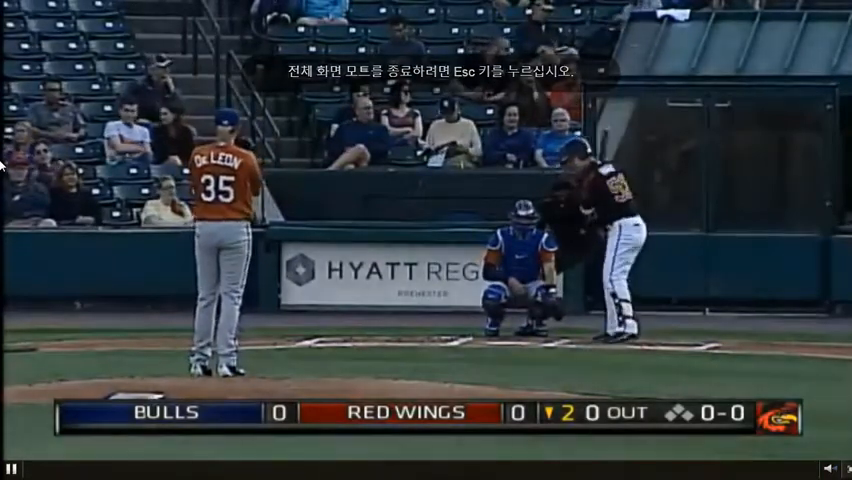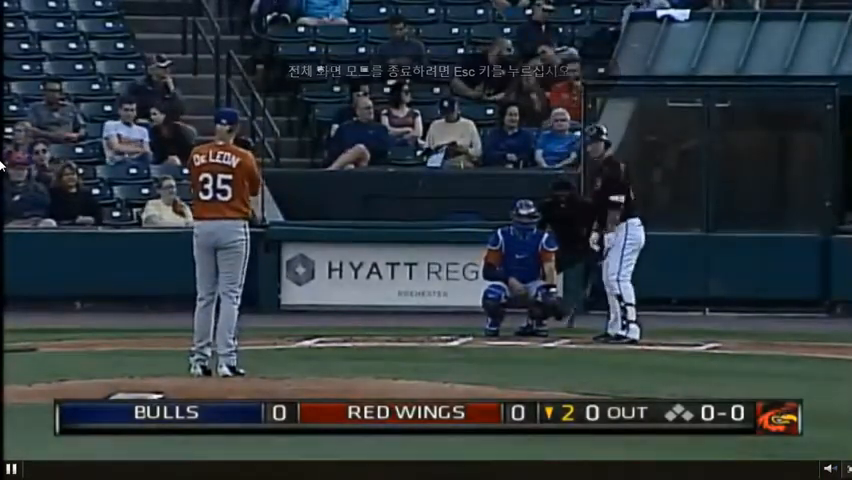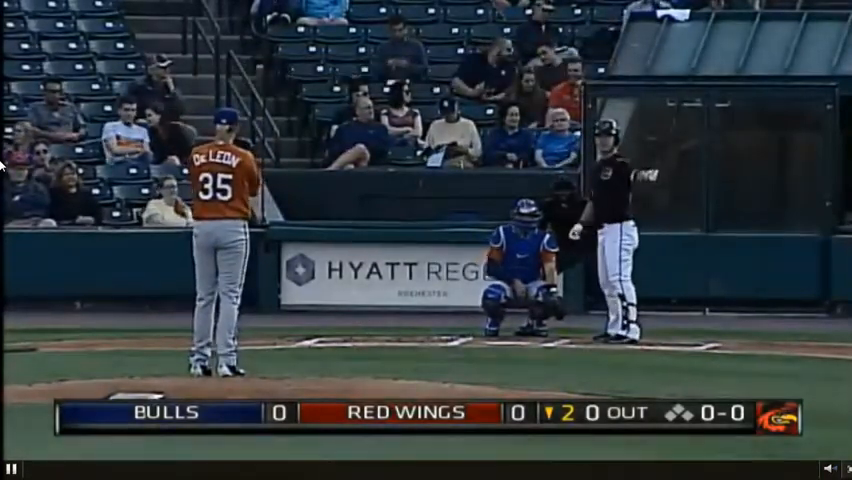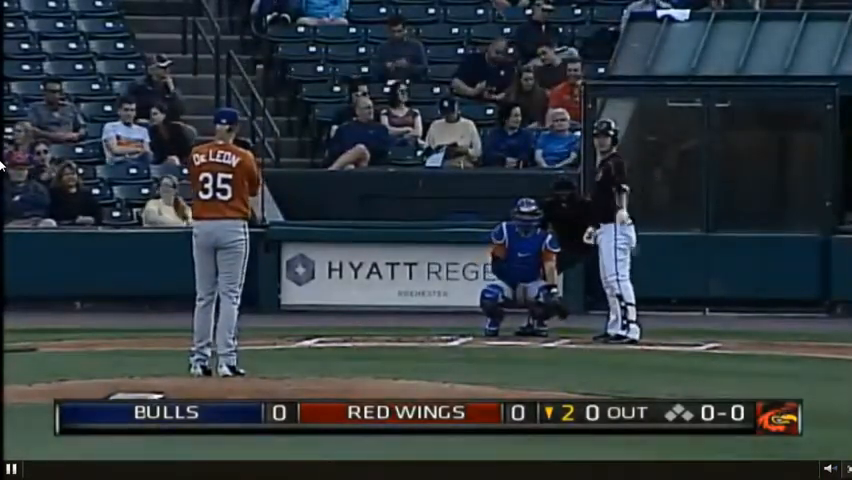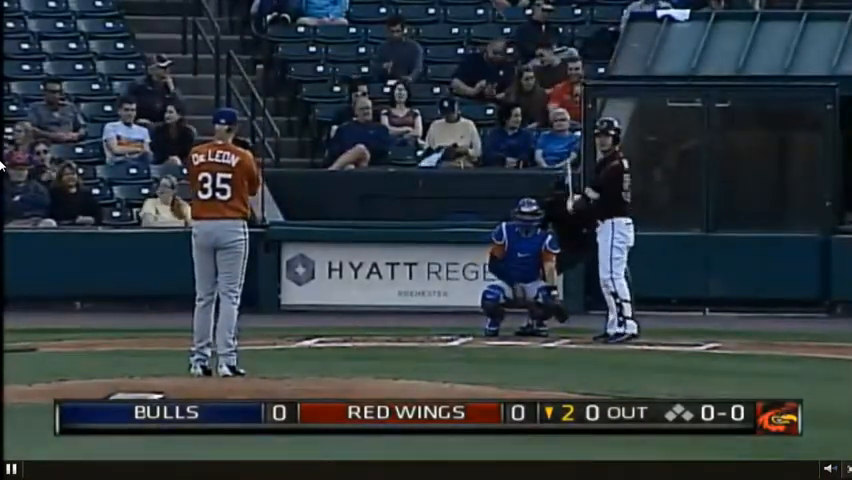
dt=0.4s
person 1, frame 1
left shoulder: (197, 155)
right shoulder: (246, 158)
right elbow: (256, 190)
left hip: (205, 228)
right hip: (235, 229)
left knee: (206, 295)
right knee: (231, 296)
left ankle: (200, 359)
right ankle: (227, 360)
person 1, frame 2
left shoulder: (196, 155)
right shoulder: (244, 158)
right elbow: (255, 190)
left hip: (203, 227)
right hip: (232, 228)
left knee: (205, 295)
right knee: (229, 295)
left ankle: (199, 359)
right ankle: (226, 360)
person 1, frame 3
left shoulder: (196, 155)
right shoulder: (244, 158)
right elbow: (254, 190)
left hip: (202, 227)
right hip: (232, 228)
left knee: (204, 295)
right knee: (229, 295)
left ankle: (199, 359)
right ankle: (226, 360)
person 1, frame 4
left shoulder: (196, 155)
right shoulder: (244, 157)
right elbow: (254, 190)
left hip: (202, 227)
right hip: (232, 228)
left knee: (204, 295)
right knee: (229, 295)
left ankle: (199, 359)
right ankle: (226, 360)
person 1, frame 5
left shoulder: (195, 155)
right shoulder: (243, 157)
right elbow: (253, 189)
left hip: (201, 227)
right hip: (232, 227)
left knee: (204, 295)
right knee: (229, 295)
left ankle: (199, 359)
right ankle: (226, 360)
person 2, frame 1
left shoulder: (590, 178)
right shoulder: (609, 168)
left elbow: (588, 213)
left wrist: (597, 216)
left hip: (623, 228)
right hip: (635, 226)
left knee: (613, 278)
right knee: (613, 278)
left ankle: (627, 327)
right ankle: (614, 329)
person 2, frame 2
left shoulder: (612, 167)
right shoulder: (603, 168)
left elbow: (617, 204)
left wrist: (608, 231)
right wrist: (596, 230)
left hip: (625, 229)
right hip: (616, 231)
left knee: (618, 278)
right knee: (609, 279)
left ankle: (630, 330)
right ankle: (616, 329)
person 2, frame 3
left shoulder: (620, 163)
right shoulder: (598, 167)
left elbow: (634, 174)
left wrist: (646, 176)
right wrist: (581, 223)
left hip: (619, 229)
right hip: (604, 230)
left knee: (620, 279)
right knee: (607, 282)
left ankle: (630, 330)
right ankle: (615, 328)
person 2, frame 4
left shoulder: (614, 163)
right shoulder: (603, 164)
left elbow: (621, 188)
left wrist: (622, 209)
right wrist: (594, 226)
left hip: (616, 228)
right hip: (606, 228)
left knee: (618, 278)
right knee: (608, 281)
left ankle: (630, 329)
right ankle: (616, 328)
person 2, frame 5
left shoulder: (611, 163)
right shoulder: (615, 162)
left elbow: (594, 193)
left wrist: (575, 202)
right wrist: (581, 199)
left hip: (614, 224)
right hip: (612, 225)
left knee: (613, 276)
right knee: (608, 278)
left ankle: (627, 326)
right ankle: (615, 328)
person 3, frame 1
left shoulder: (543, 239)
right shoulder: (501, 237)
left elbow: (549, 267)
right elbow: (488, 271)
left wrist: (552, 291)
right wrist: (509, 280)
left hip: (532, 285)
right hip: (507, 285)
left knee: (550, 300)
right knee: (491, 297)
left ankle: (535, 324)
right ankle: (493, 324)
person 3, frame 2
left shoulder: (543, 238)
right shoulder: (501, 236)
left elbow: (549, 267)
right elbow: (488, 271)
left wrist: (552, 291)
right wrist: (509, 280)
left hip: (532, 285)
right hip: (508, 285)
left knee: (549, 299)
right knee: (491, 296)
left ankle: (535, 324)
right ankle: (494, 324)
person 3, frame 3
left shoulder: (544, 239)
right shoulder: (503, 234)
left elbow: (550, 267)
right elbow: (491, 268)
left wrist: (553, 292)
right wrist: (513, 281)
left hip: (533, 285)
right hip: (508, 284)
left knee: (550, 299)
right knee: (490, 296)
left ankle: (535, 324)
right ankle: (493, 324)
person 3, frame 4
left shoulder: (545, 238)
right shoulder: (504, 231)
left elbow: (550, 266)
right elbow: (497, 265)
left wrist: (554, 292)
right wrist: (515, 285)
left hip: (532, 284)
right hip: (508, 284)
left knee: (551, 299)
right knee: (488, 297)
left ankle: (536, 324)
right ankle: (493, 323)
person 3, frame 5
left shoulder: (545, 239)
right shoulder: (504, 232)
left elbow: (550, 267)
right elbow: (494, 264)
left wrist: (554, 293)
right wrist: (513, 283)
left hip: (532, 284)
right hip: (508, 283)
left knee: (549, 299)
right knee: (489, 298)
left ankle: (536, 324)
right ankle: (494, 323)
